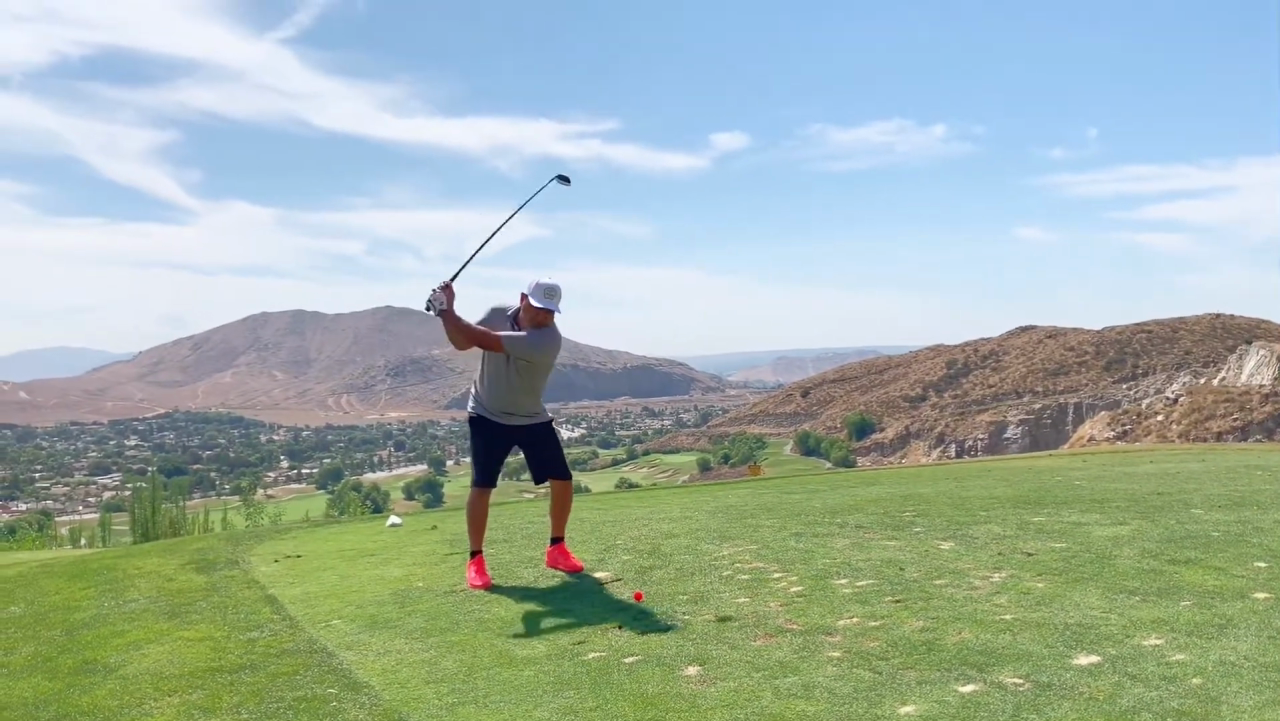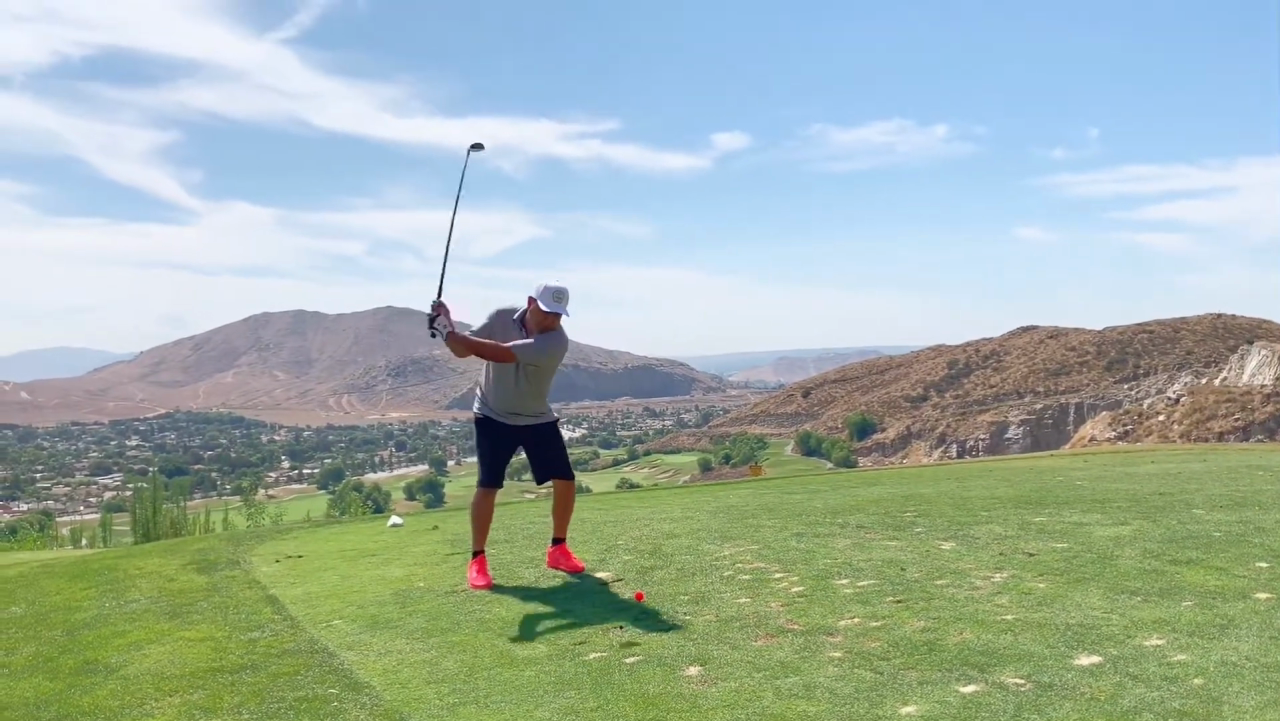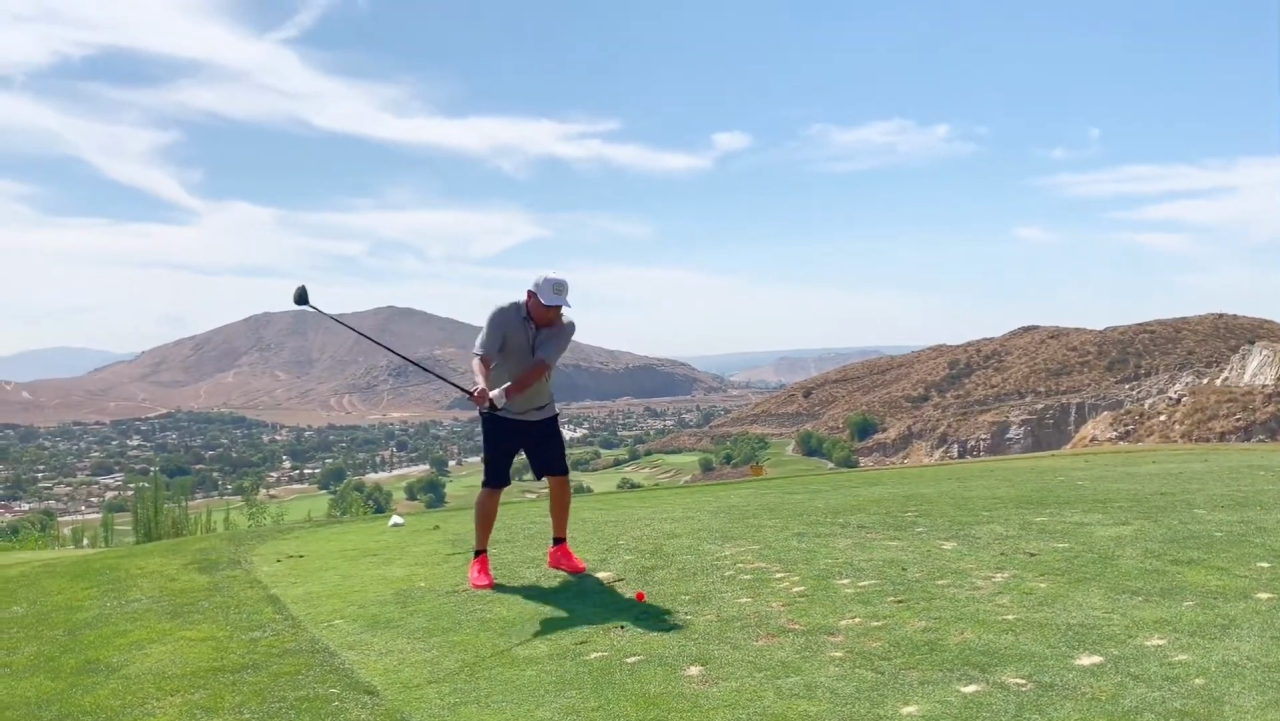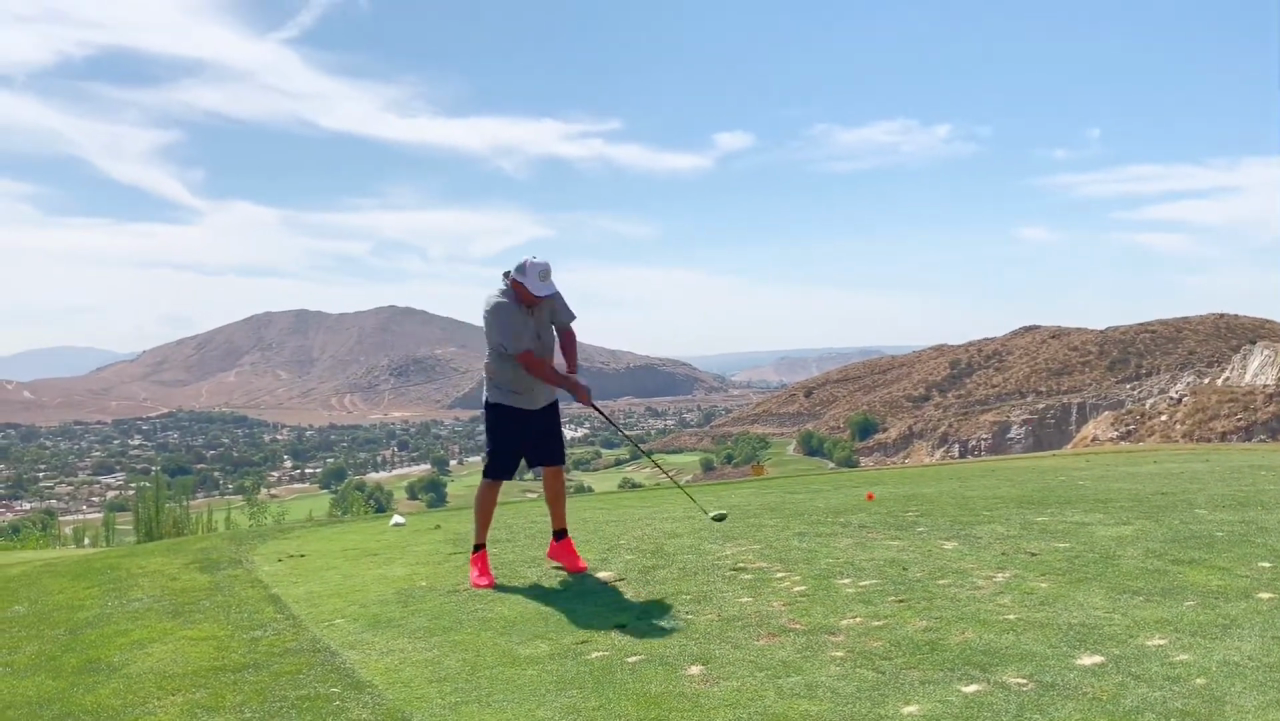
dt=0.1s
person 1, frame 1
left shoulder: (549, 338)
right shoulder: (498, 315)
left elbow: (488, 342)
right elbow: (462, 341)
left wrist: (449, 315)
right wrist: (448, 308)
left hip: (532, 419)
right hip: (487, 415)
left knee: (562, 480)
right knee: (482, 484)
left ankle: (556, 548)
right ankle: (476, 559)
person 1, frame 2
left shoulder: (556, 341)
right shoulder: (502, 317)
left elbow: (500, 354)
right elbow: (463, 350)
left wrist: (450, 332)
right wrist: (449, 327)
left hip: (537, 419)
right hip: (493, 416)
left knee: (565, 480)
right knee: (488, 486)
left ankle: (558, 548)
right ankle: (477, 559)
person 1, frame 3
left shoulder: (563, 328)
right shoulder: (504, 315)
left elbow: (537, 371)
right elbow: (481, 357)
left wrist: (504, 392)
right wrist: (482, 386)
left hip: (540, 414)
right hip: (500, 415)
left knee: (559, 478)
right knee: (494, 484)
left ankle: (559, 548)
right ankle: (479, 559)
person 1, frame 4
left shoulder: (550, 299)
right shoulder: (498, 306)
left elbow: (565, 331)
right elbow: (529, 360)
left wrist: (573, 373)
right wrist: (570, 386)
left hip: (543, 401)
right hip: (506, 405)
left knee: (553, 468)
right knee: (494, 476)
left ankle: (559, 542)
right ankle: (478, 555)
